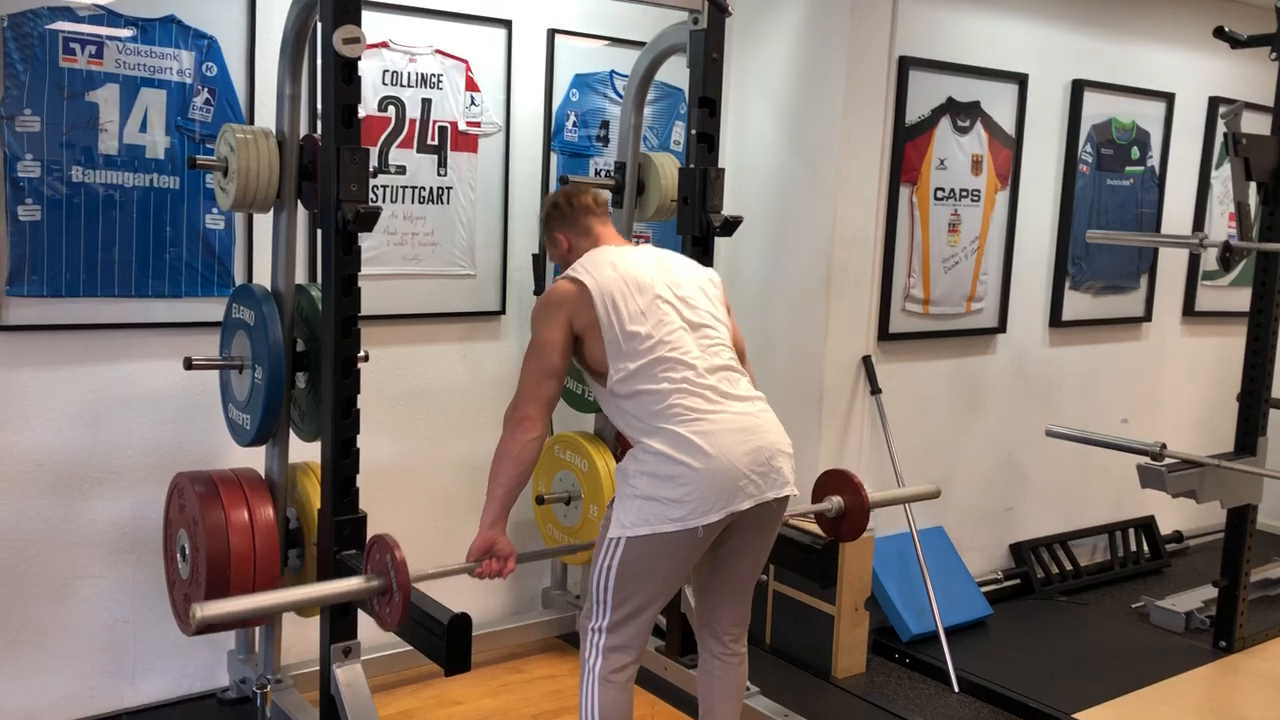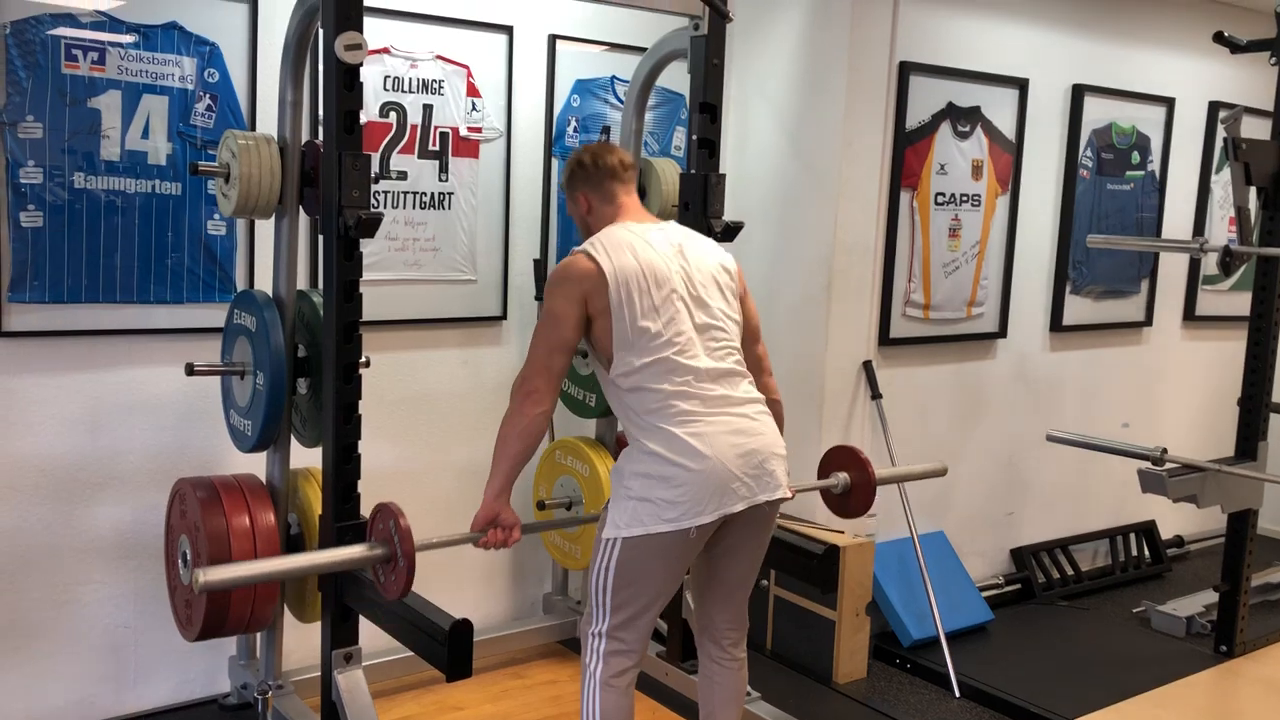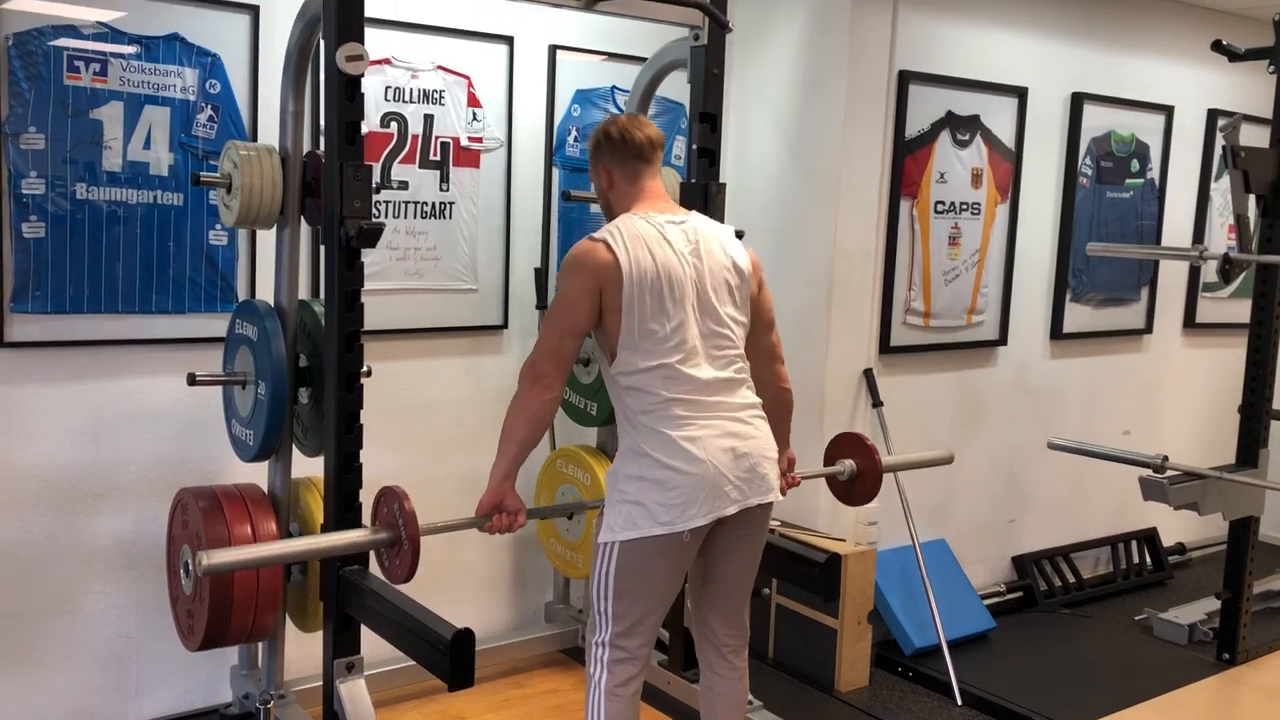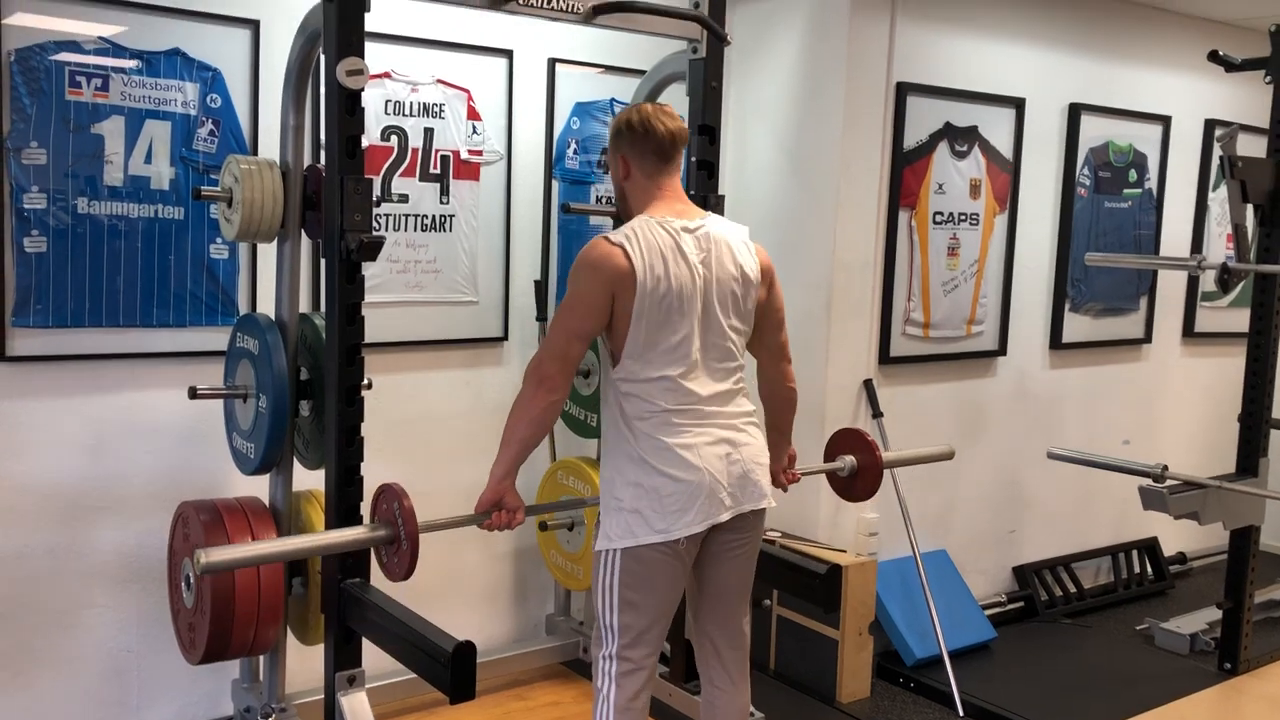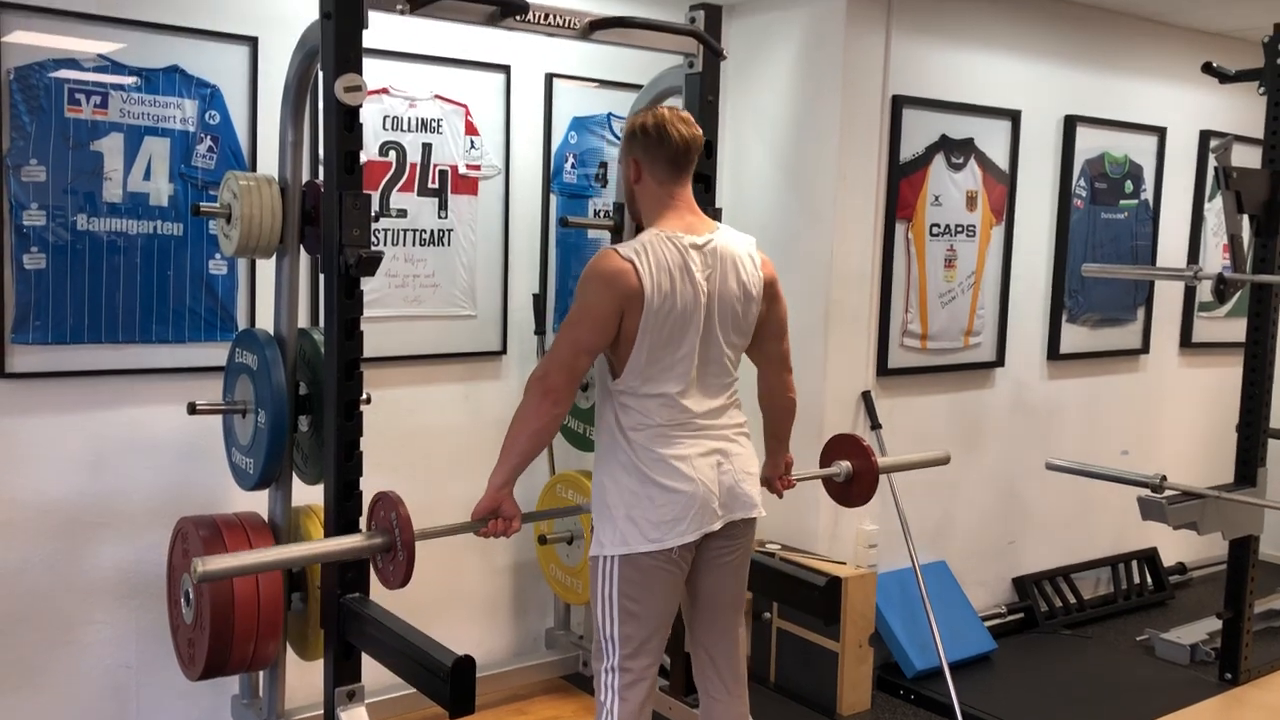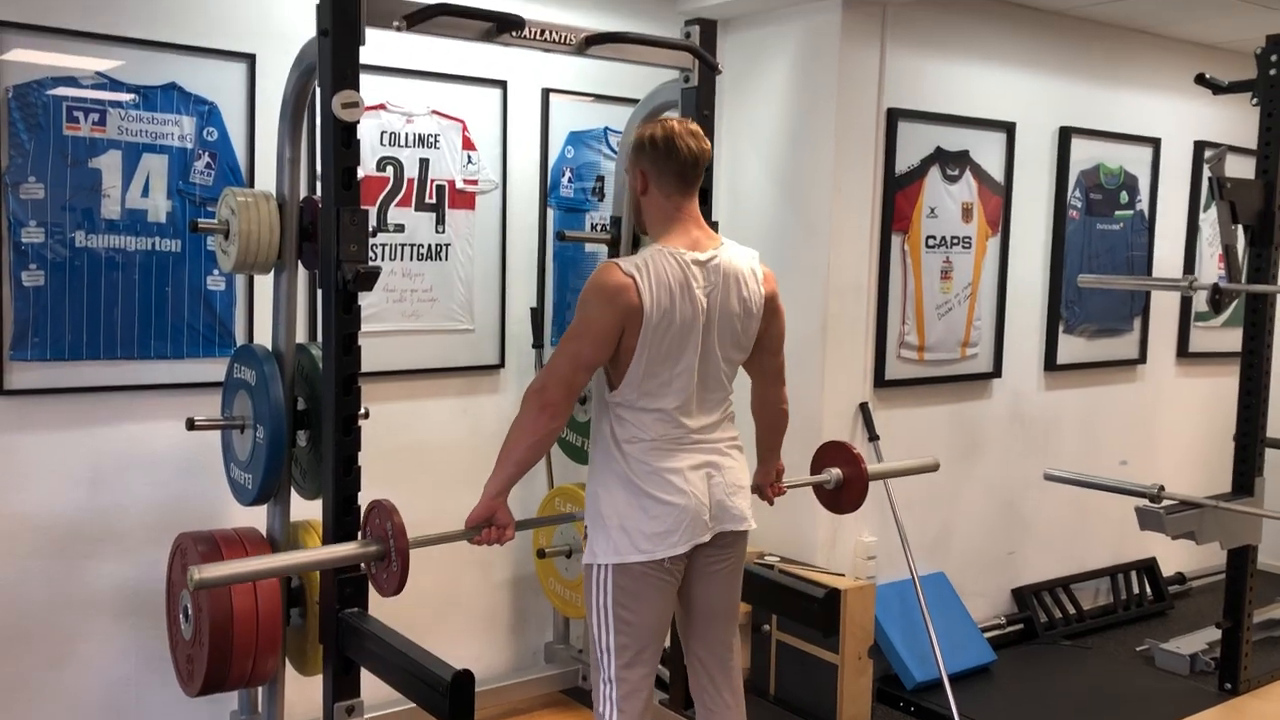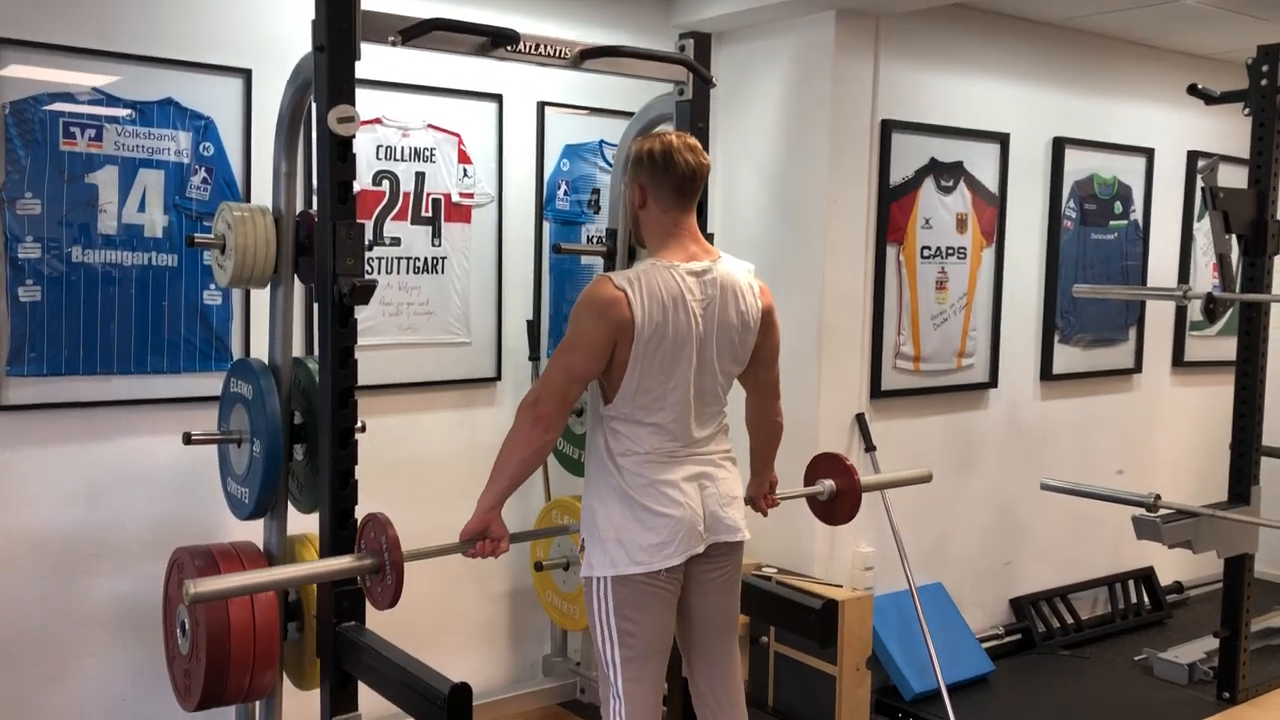
dt=0.2s
person 1, frame 1
left shoulder: (569, 291)
right shoulder: (695, 270)
left elbow: (528, 417)
left wrist: (492, 526)
left hip: (685, 473)
right hip: (769, 458)
left knee: (610, 643)
right knee: (726, 632)
person 1, frame 2
left shoulder: (583, 268)
right shoulder: (714, 253)
left elbow: (535, 392)
left wrist: (496, 498)
left hip: (677, 474)
right hip: (761, 460)
left knee: (611, 645)
right knee: (725, 634)
person 1, frame 3
left shoulder: (598, 255)
right shoulder: (733, 246)
left elbow: (544, 377)
left wrist: (501, 482)
right wrist: (781, 449)
left hip: (668, 479)
right hip: (751, 465)
left knee: (616, 654)
right knee: (726, 641)
person 1, frame 4
left shoulder: (611, 256)
right shoulder: (747, 249)
left elbow: (549, 377)
right elbow: (778, 368)
left wrist: (501, 479)
right wrist: (780, 449)
left hip: (660, 488)
right hip: (742, 473)
left knee: (624, 665)
right knee: (727, 651)
person 1, frame 5
left shoulder: (620, 269)
right shoulder: (754, 262)
left elbow: (552, 388)
right elbow: (778, 376)
left wrist: (499, 487)
right wrist: (777, 457)
left hip: (651, 500)
right hip: (732, 485)
right knee: (723, 662)
person 1, frame 6
left shoulder: (622, 283)
right shoulder: (756, 277)
left elbow: (550, 399)
right elbow: (772, 389)
left wrist: (494, 495)
right wrist: (768, 464)
left hip: (643, 514)
right hip: (723, 500)
person 1, frame 7
left shoulder: (617, 297)
right shoulder: (752, 292)
left elbow: (545, 411)
right elbow: (767, 401)
left wrist: (487, 509)
right wrist: (761, 477)
left hip: (638, 526)
right hip: (717, 511)
